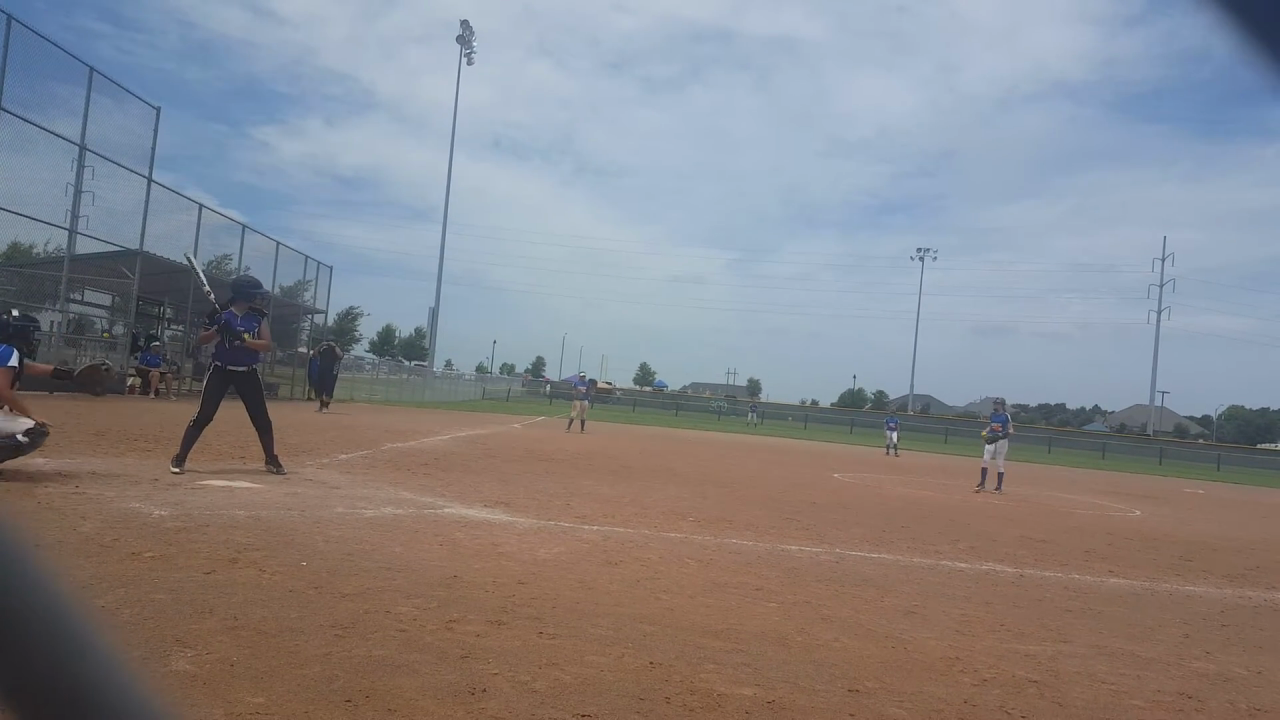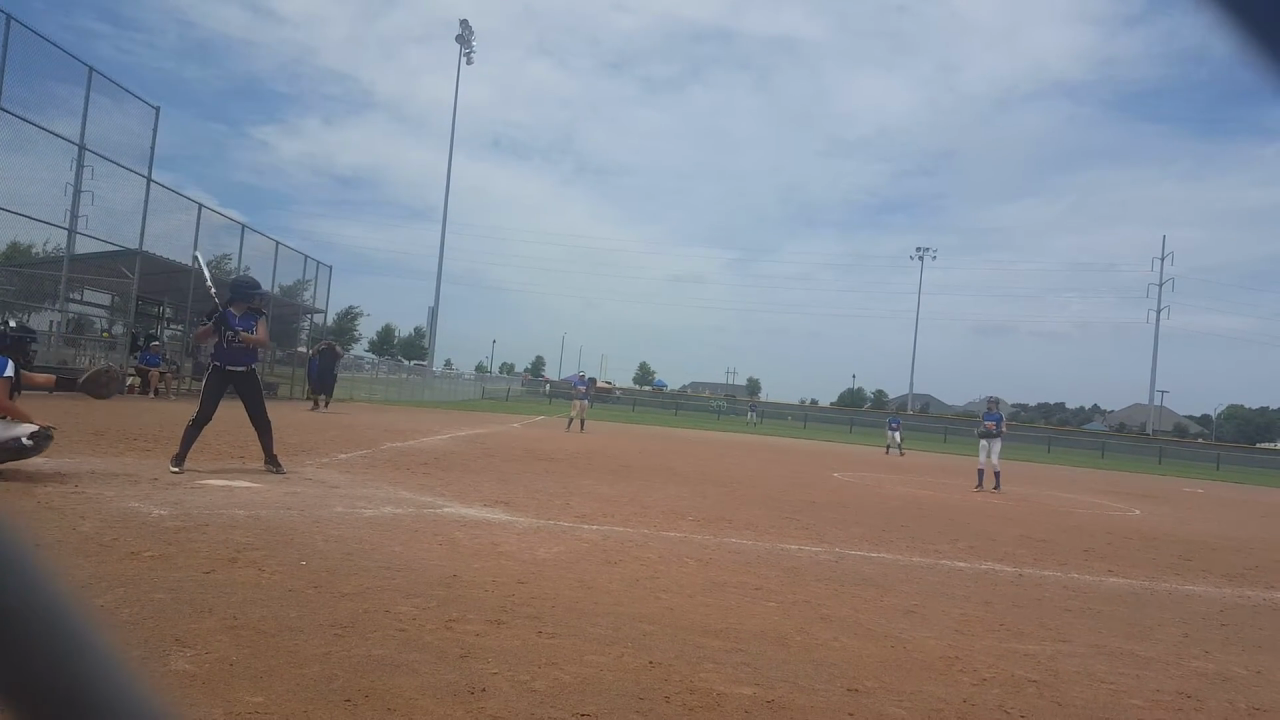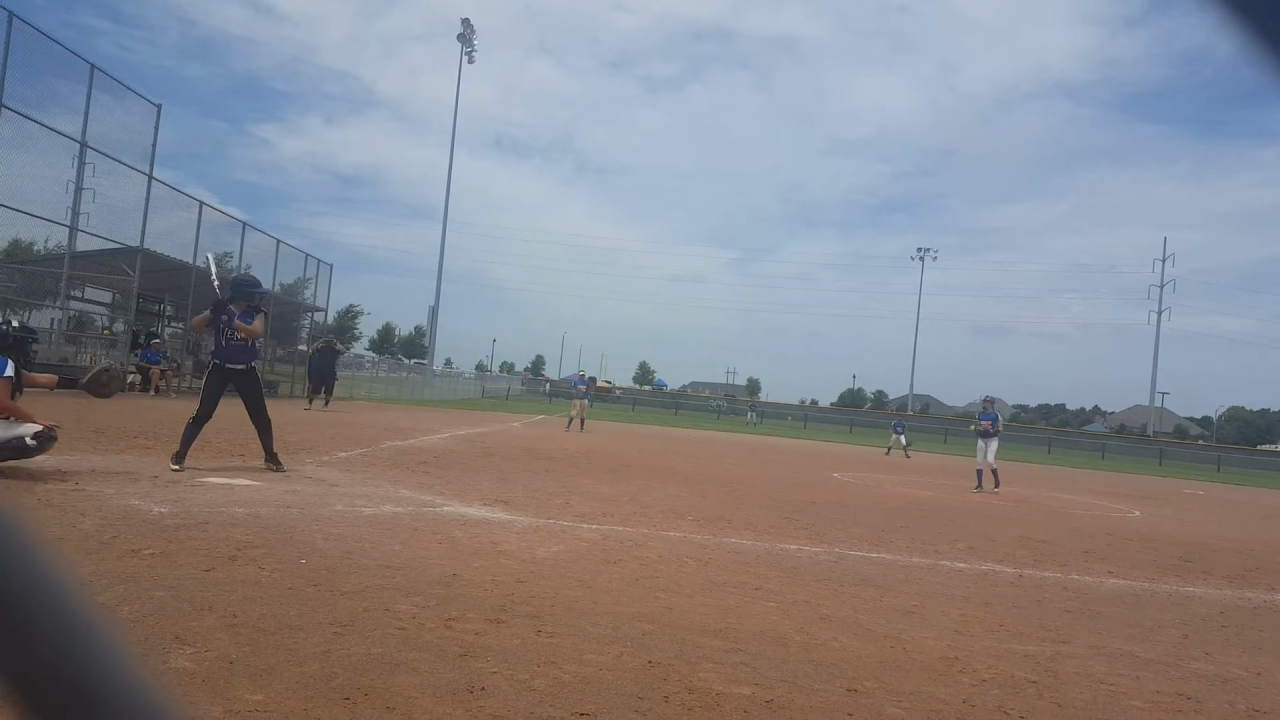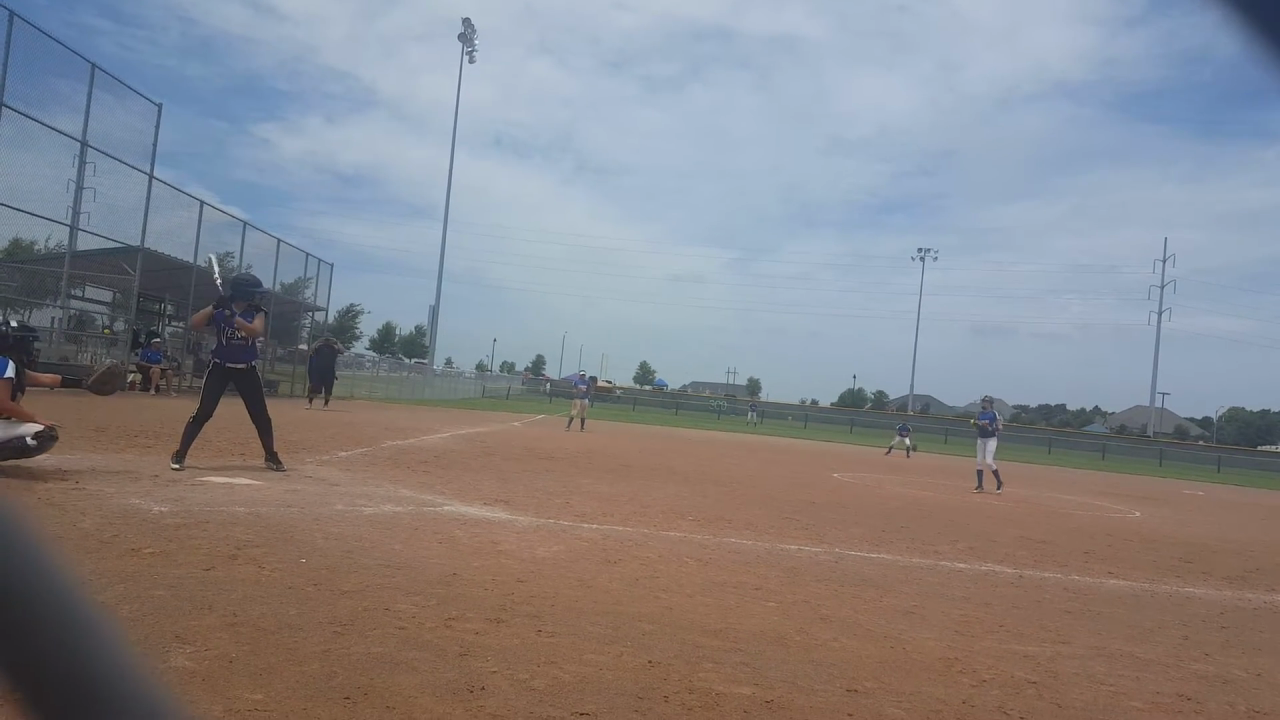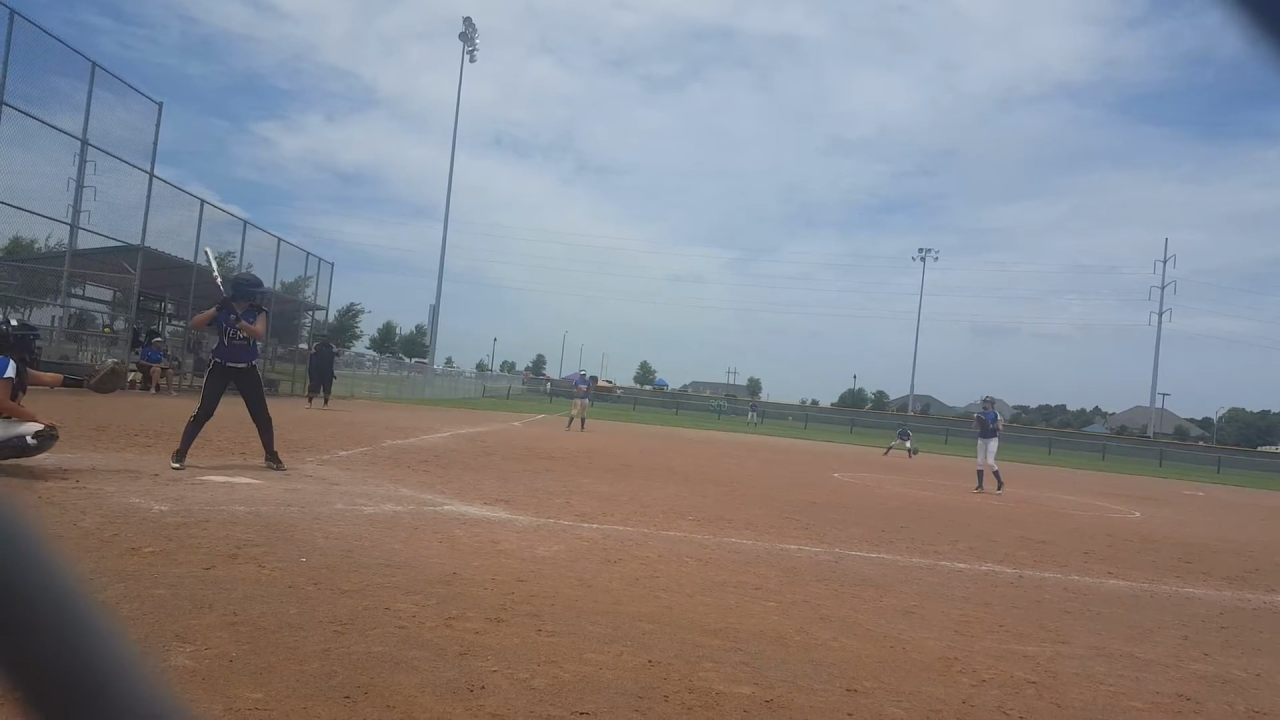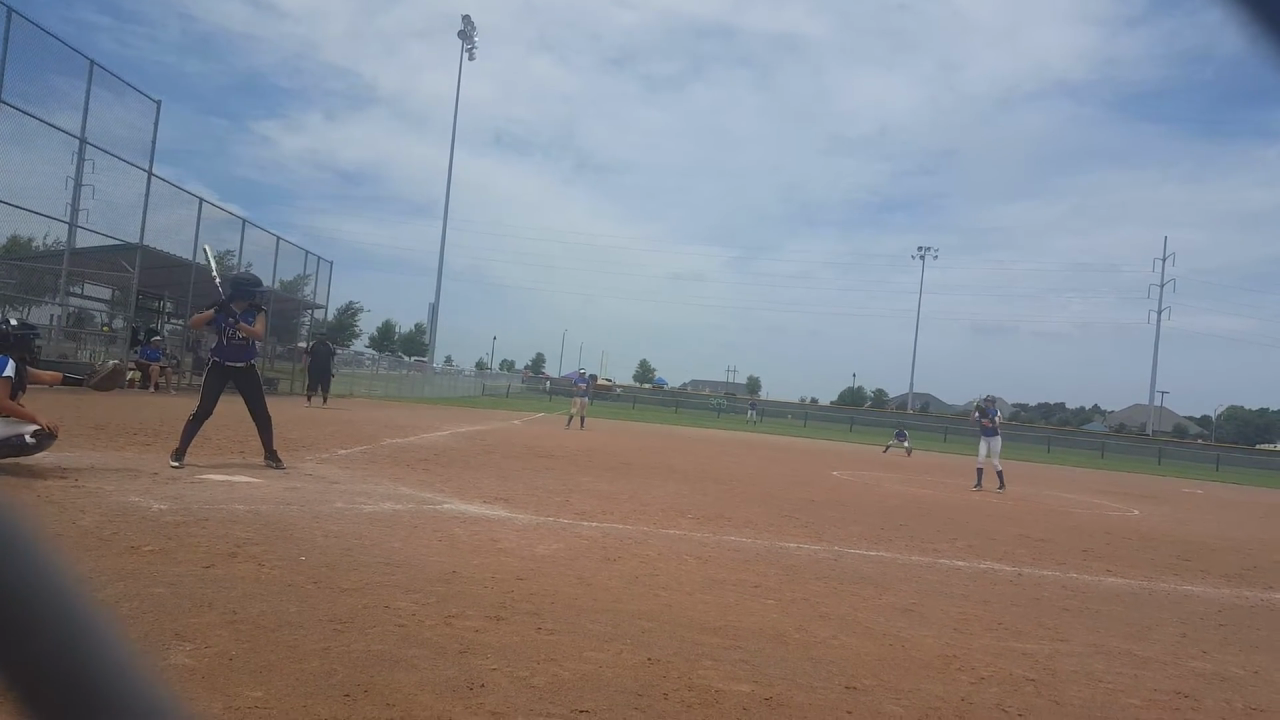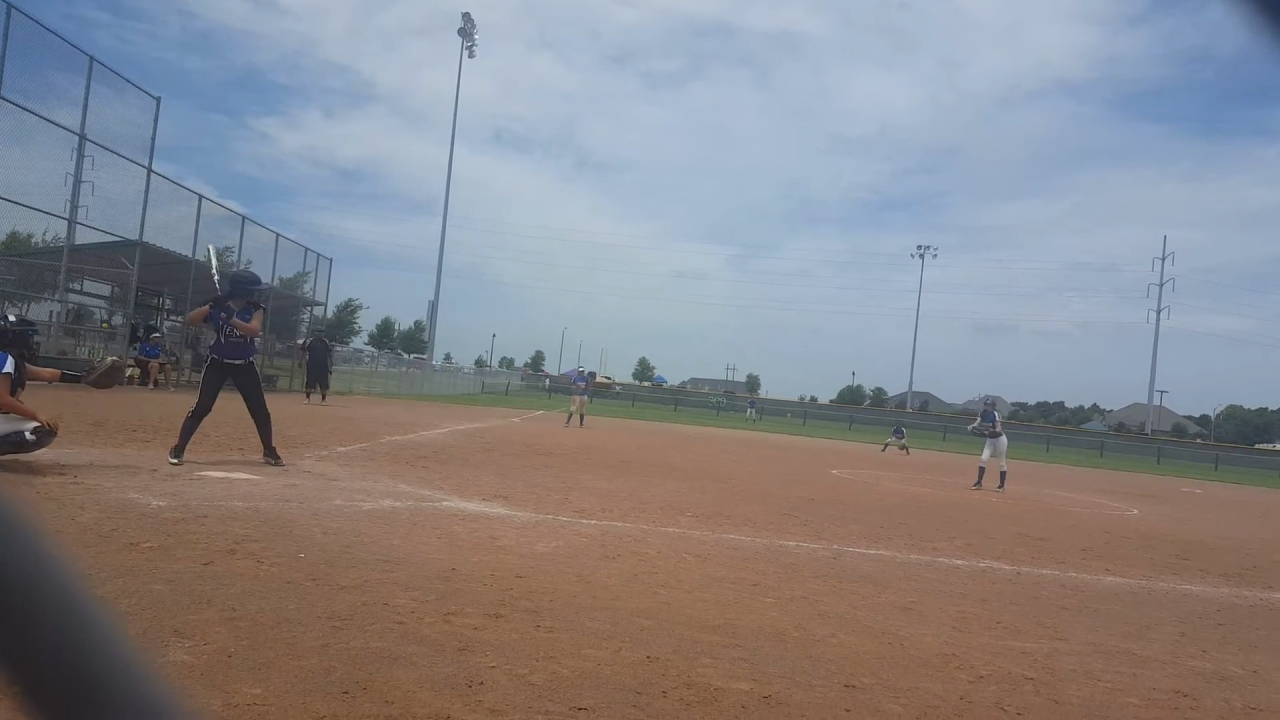
dt=0.2s
person 1, frame 1
left shoulder: (259, 316)
right shoulder: (220, 313)
left elbow: (267, 344)
right elbow: (201, 340)
left wrist: (241, 339)
right wrist: (217, 329)
left hip: (248, 373)
right hip: (220, 370)
left knee: (262, 418)
right knee: (204, 415)
left ankle: (271, 460)
right ankle: (179, 458)
person 1, frame 2
left shoulder: (258, 315)
right shoulder: (220, 313)
left elbow: (264, 342)
right elbow: (198, 338)
left wrist: (234, 331)
right wrist: (213, 323)
left hip: (247, 373)
right hip: (219, 370)
left knee: (261, 418)
right knee: (202, 415)
left ankle: (271, 459)
right ankle: (179, 458)
person 1, frame 3
left shoulder: (257, 313)
right shoulder: (218, 310)
left elbow: (258, 333)
right elbow: (194, 326)
left wrist: (230, 319)
right wrist: (212, 310)
left hip: (247, 370)
right hip: (219, 368)
left knee: (261, 416)
right knee: (202, 413)
left ankle: (271, 457)
right ankle: (179, 455)
person 1, frame 4
left shoulder: (257, 312)
right shoulder: (219, 310)
left elbow: (257, 332)
right elbow: (194, 324)
left wrist: (232, 315)
right wrist: (214, 306)
left hip: (247, 370)
right hip: (219, 367)
left knee: (261, 415)
right knee: (203, 412)
left ankle: (271, 456)
right ankle: (180, 455)
person 1, frame 5
left shoulder: (258, 312)
right shoulder: (221, 309)
left elbow: (260, 335)
right elbow: (194, 325)
left wrist: (237, 319)
right wrist: (217, 309)
left hip: (247, 369)
right hip: (220, 367)
left knee: (262, 414)
right knee: (204, 411)
left ankle: (271, 456)
right ankle: (180, 454)
person 1, frame 6
left shoulder: (257, 311)
right shoulder: (221, 308)
left elbow: (259, 335)
right elbow: (193, 324)
left wrist: (235, 321)
right wrist: (215, 310)
left hip: (246, 368)
right hip: (219, 366)
left knee: (261, 413)
right knee: (203, 410)
left ankle: (270, 454)
right ankle: (179, 452)
person 1, frame 7
left shoulder: (255, 309)
right shoulder: (218, 306)
left elbow: (254, 331)
right elbow: (190, 321)
left wrist: (229, 317)
right wrist: (211, 306)
left hip: (245, 365)
right hip: (217, 363)
left knee: (260, 410)
right knee: (201, 407)
left ankle: (269, 451)
right ankle: (178, 449)
